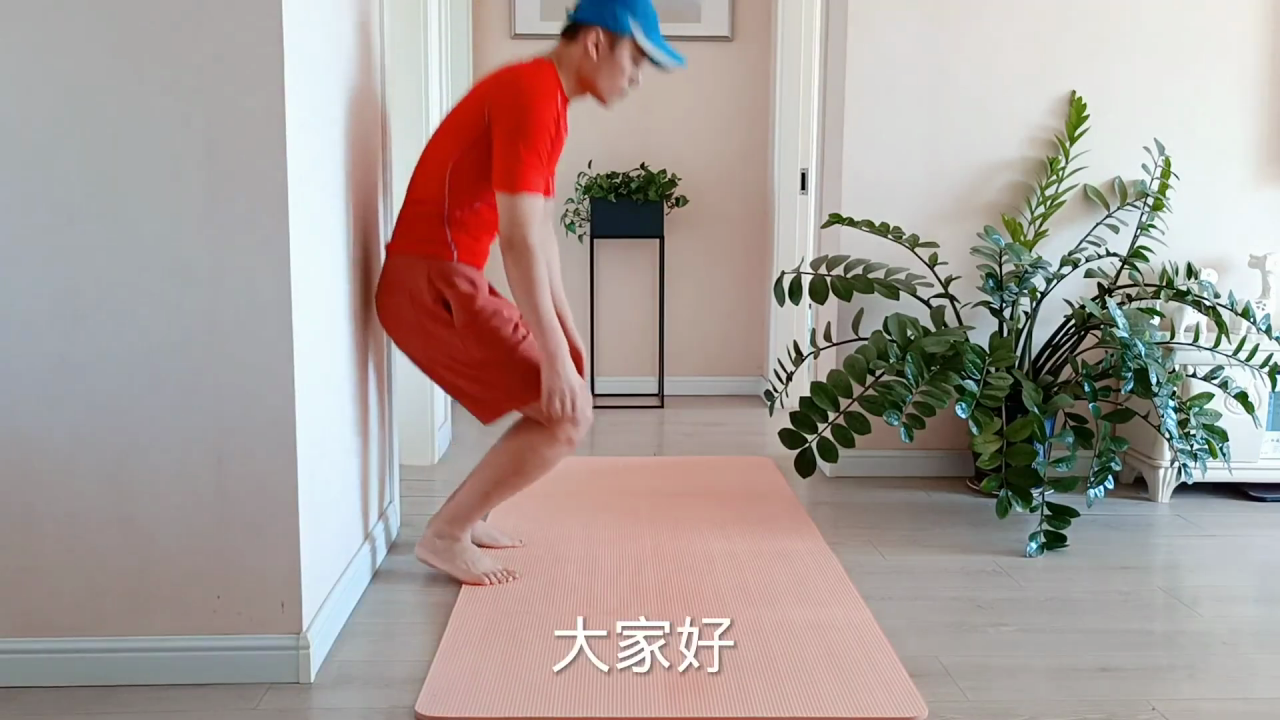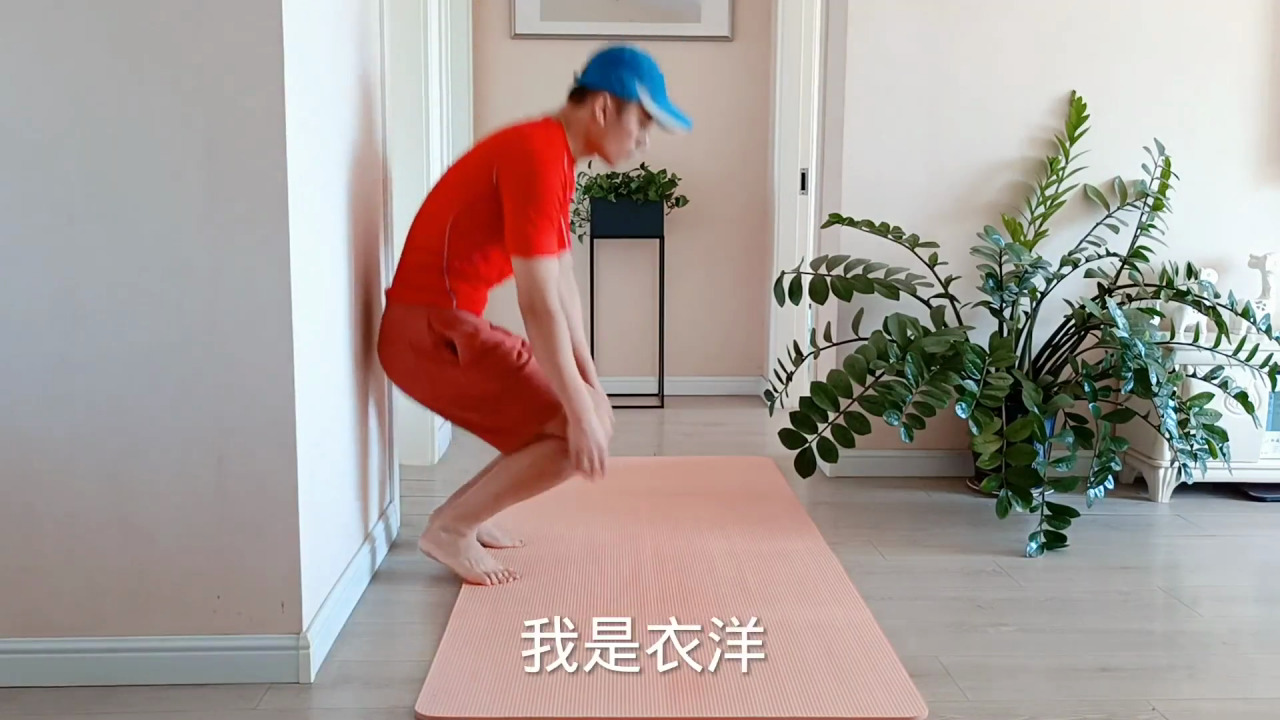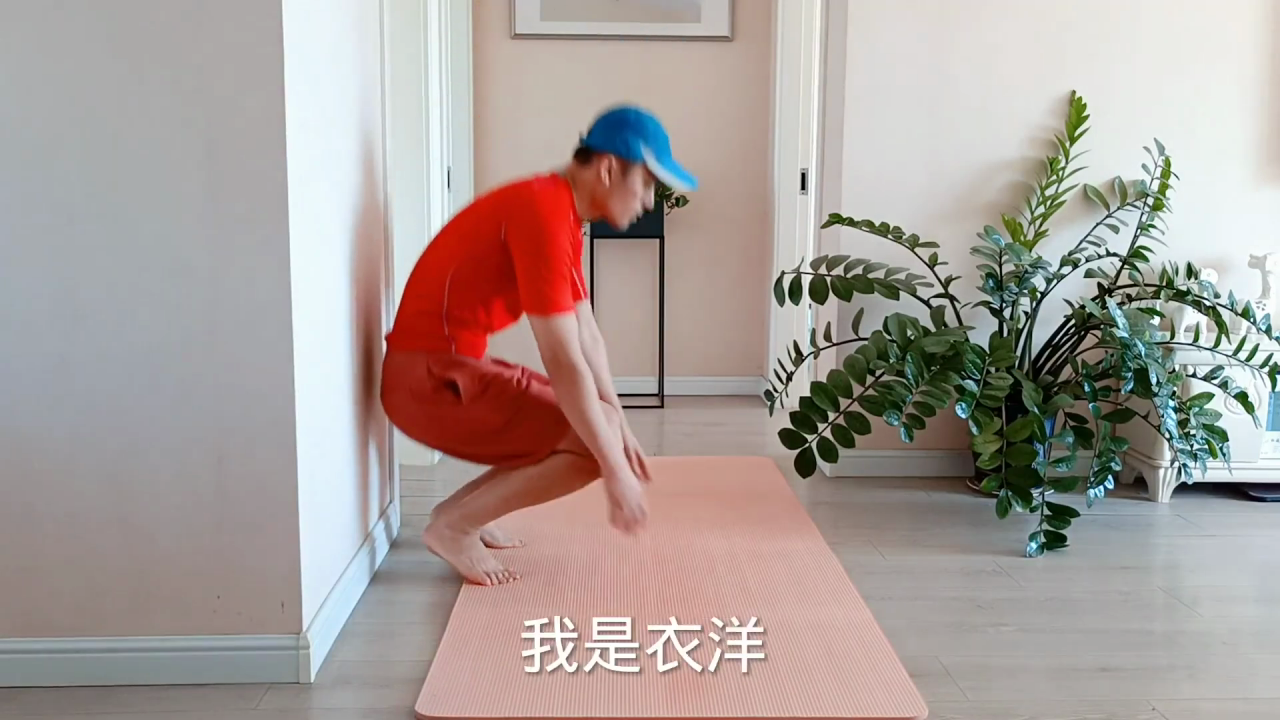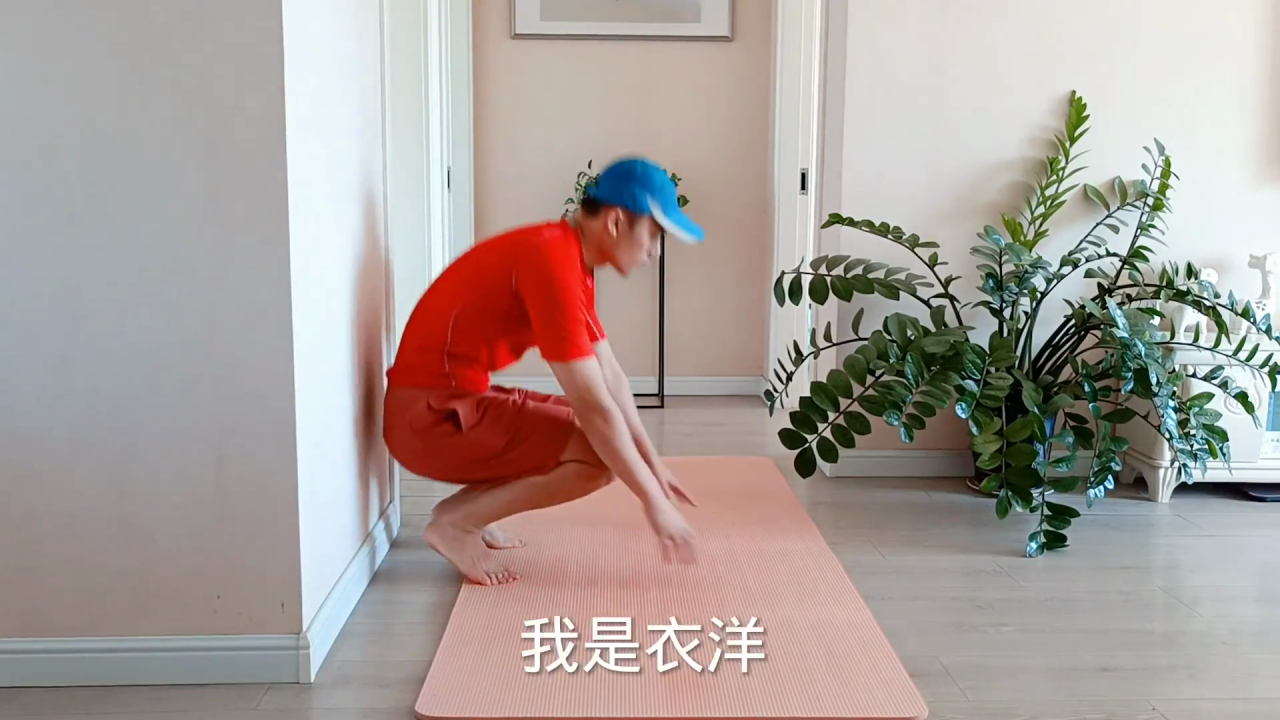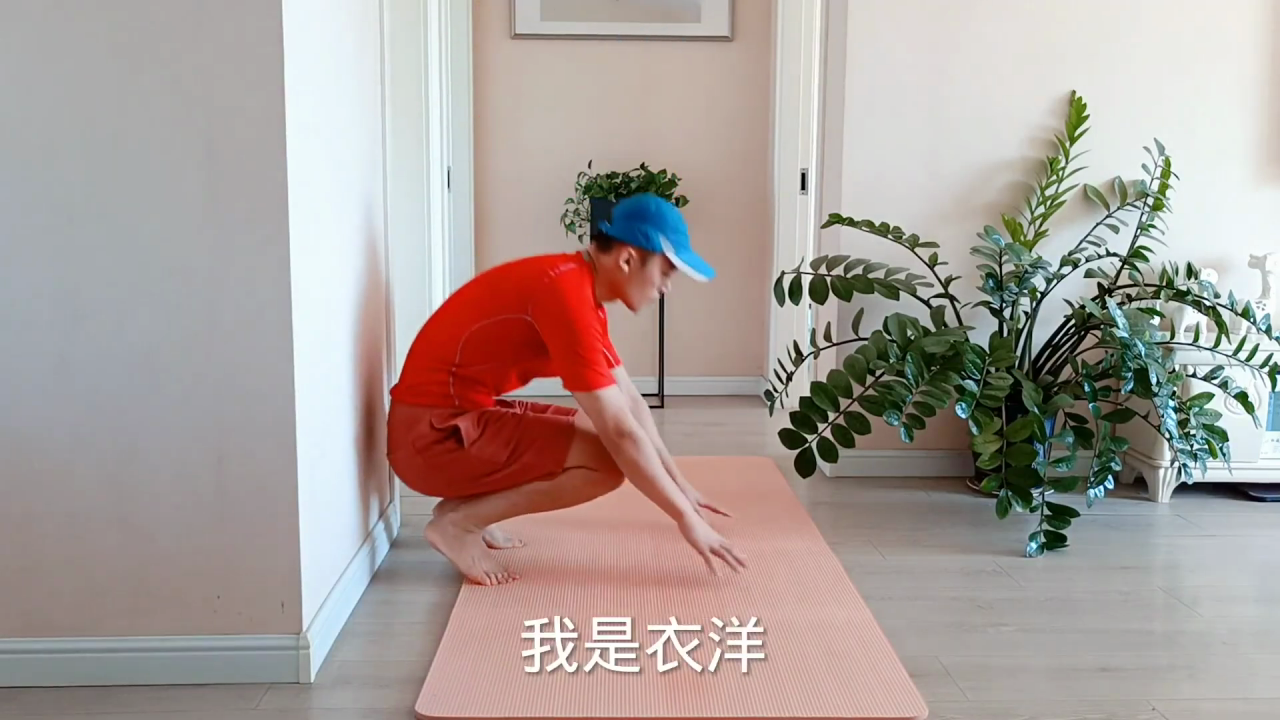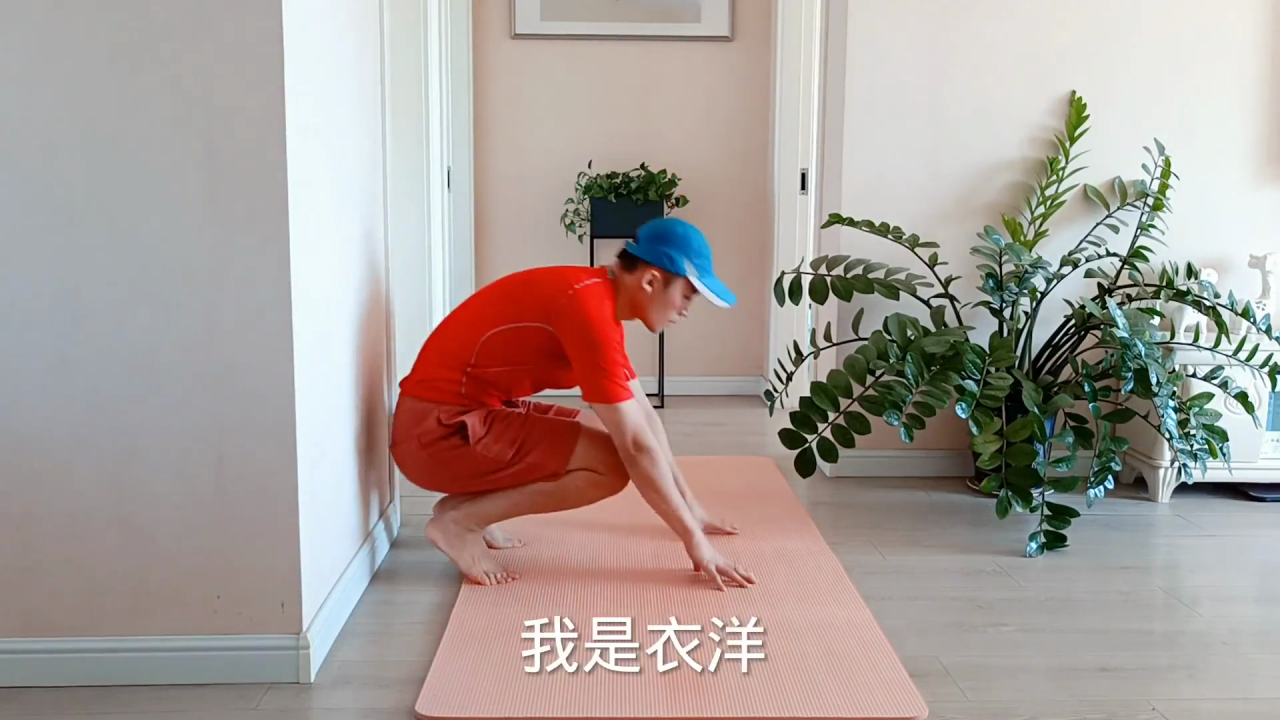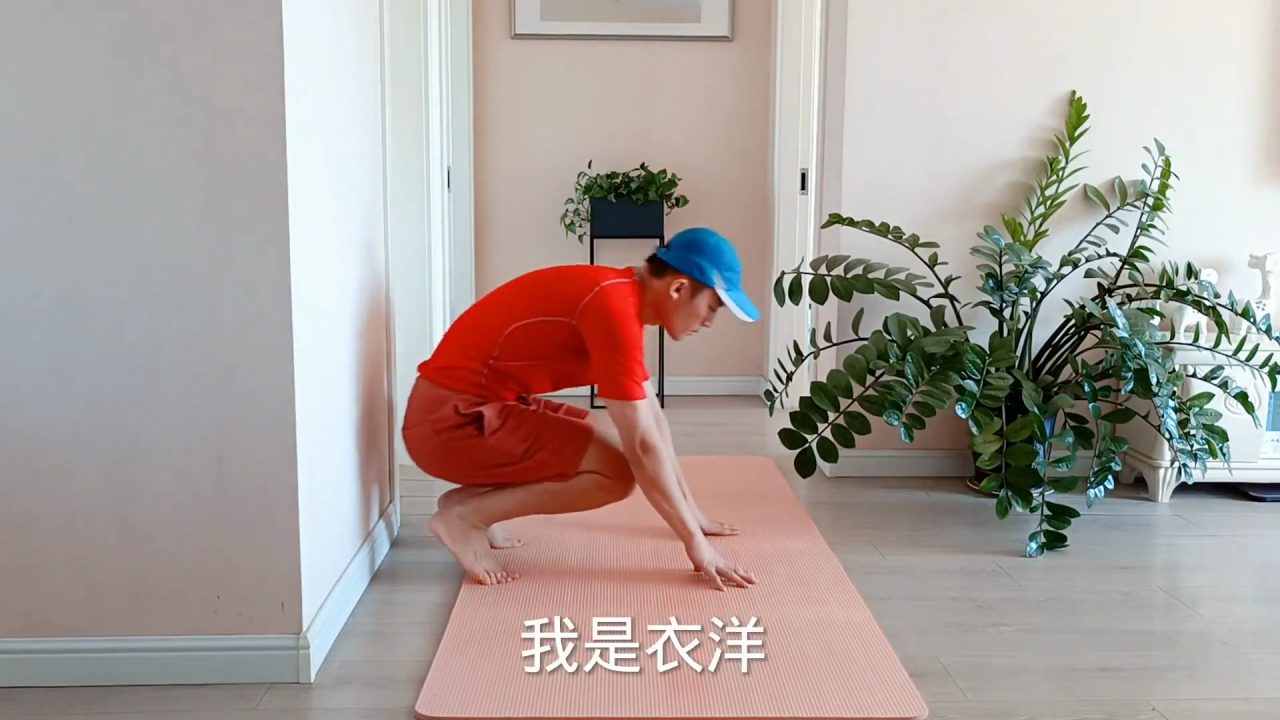
dt=0.1s
person 1, frame 1
left shoulder: (546, 100)
right shoulder: (532, 97)
left elbow: (541, 235)
right elbow: (520, 242)
left wrist: (568, 336)
right wrist: (557, 361)
left hip: (444, 281)
right hip: (427, 287)
left knee: (565, 399)
right knee: (566, 411)
left ankle: (465, 516)
right ankle: (447, 533)
person 1, frame 2
left shoulder: (552, 155)
right shoulder: (539, 156)
left elbow: (562, 285)
right elbow: (540, 305)
left wrist: (590, 383)
right wrist: (583, 413)
left hip: (446, 322)
right hip: (431, 331)
left knee: (589, 413)
right knee: (581, 431)
left ankle: (470, 513)
right ankle: (451, 529)
person 1, frame 3
left shoulder: (562, 212)
right shoulder: (543, 214)
left elbow: (586, 337)
right elbow: (564, 360)
left wrist: (618, 427)
right wrist: (613, 468)
left hip: (449, 367)
right hip: (428, 380)
left knee: (599, 430)
right knee: (593, 447)
left ankle: (467, 513)
right ankle: (455, 523)
person 1, frame 4
left shoulder: (569, 259)
right shoulder: (553, 264)
left elbow: (609, 374)
right elbow: (593, 403)
left wrist: (653, 463)
right wrist: (654, 503)
left hip: (453, 398)
right hip: (431, 416)
left knee: (597, 443)
right knee: (598, 458)
left ankle: (469, 510)
right ankle: (457, 524)
person 1, frame 5
left shoulder: (582, 288)
right shoulder: (567, 297)
left elbow: (629, 403)
right elbow: (620, 431)
left wrist: (680, 489)
right wrist: (687, 519)
left hip: (451, 414)
right hip: (432, 436)
left knee: (599, 434)
right knee: (606, 461)
left ankle: (466, 502)
right ankle: (459, 523)
person 1, frame 6
left shoulder: (597, 298)
right shoulder: (590, 310)
left elbow: (643, 417)
right elbow: (636, 444)
left wrist: (689, 505)
right wrist: (693, 538)
left hip: (457, 414)
right hip: (436, 432)
left knee: (609, 437)
right knee: (611, 464)
left ankle: (473, 503)
right ankle: (461, 521)
person 1, frame 7
left shoulder: (621, 296)
right shoulder: (615, 310)
left elbow: (652, 420)
right elbow: (643, 445)
left wrist: (688, 510)
right wrist: (694, 540)
left hip: (462, 405)
right hip: (449, 421)
left knee: (613, 445)
right knee: (616, 472)
left ankle: (475, 500)
right ankle: (466, 516)
